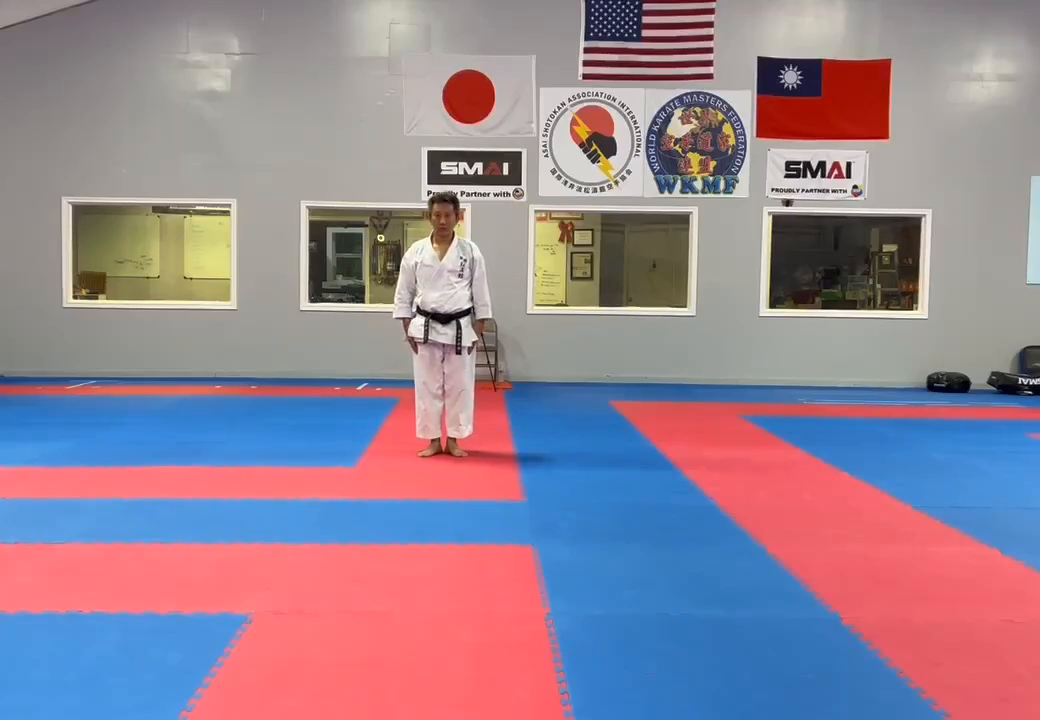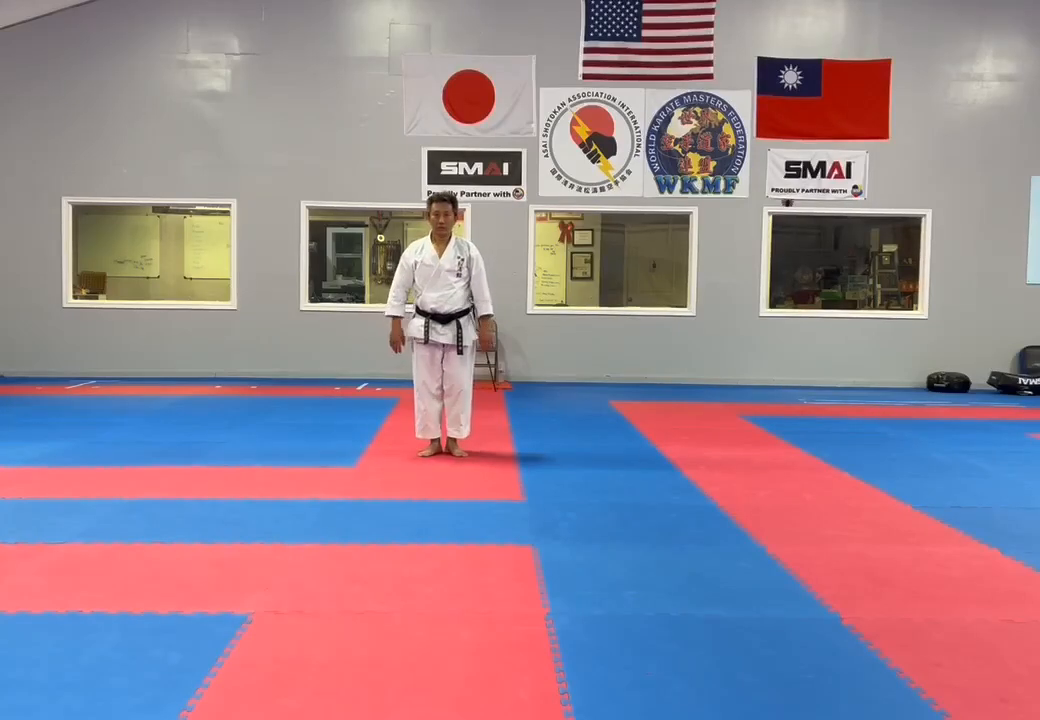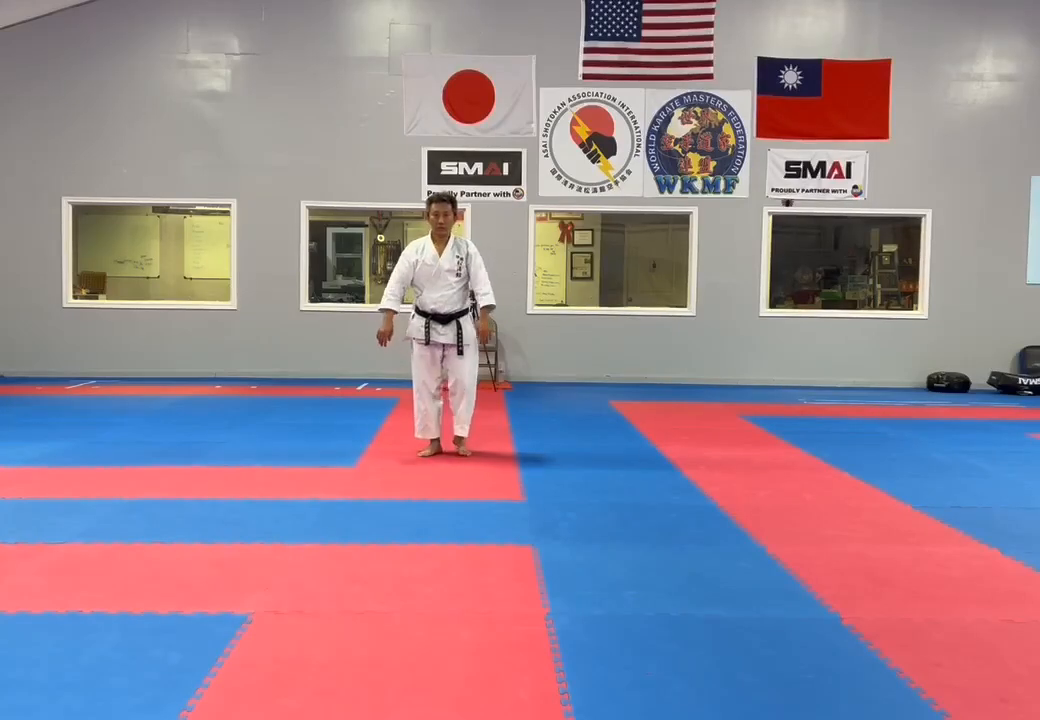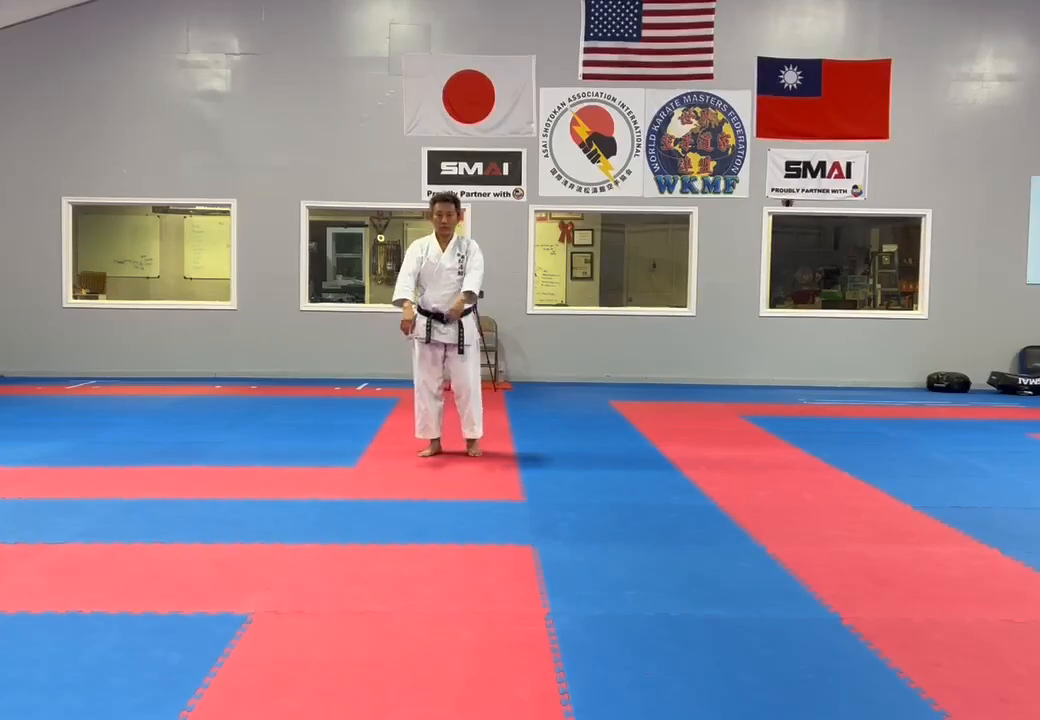
dt=0.2s
person 1, frame 1
left shoulder: (470, 251)
right shoulder: (416, 251)
left elbow: (480, 292)
right elbow: (404, 292)
left wrist: (478, 329)
right wrist: (407, 328)
left hip: (460, 327)
right hip: (426, 327)
left knee: (459, 385)
right knee: (427, 385)
left ankle: (454, 440)
right ankle: (433, 440)
person 1, frame 2
left shoulder: (468, 250)
right shoulder: (415, 250)
left elbow: (480, 289)
right elbow: (399, 289)
left wrist: (485, 327)
right wrist: (396, 326)
left hip: (459, 326)
right hip: (425, 327)
left knee: (459, 385)
right knee: (427, 385)
left ankle: (454, 440)
right ankle: (433, 440)
person 1, frame 3
left shoulder: (467, 249)
right shoulder: (415, 249)
left elbow: (481, 283)
right elbow: (397, 284)
left wrist: (484, 318)
right wrist: (388, 320)
left hip: (460, 326)
right hip: (425, 326)
left knee: (462, 383)
right knee: (426, 385)
left ankle: (460, 437)
right ankle: (433, 440)
person 1, frame 4
left shoulder: (469, 247)
right shoulder: (419, 247)
left elbow: (474, 277)
right elbow: (406, 278)
left wrist: (461, 302)
right wrist: (407, 309)
left hip: (462, 326)
right hip: (427, 325)
left knee: (467, 384)
right knee: (427, 385)
left ankle: (472, 438)
right ankle: (433, 440)
